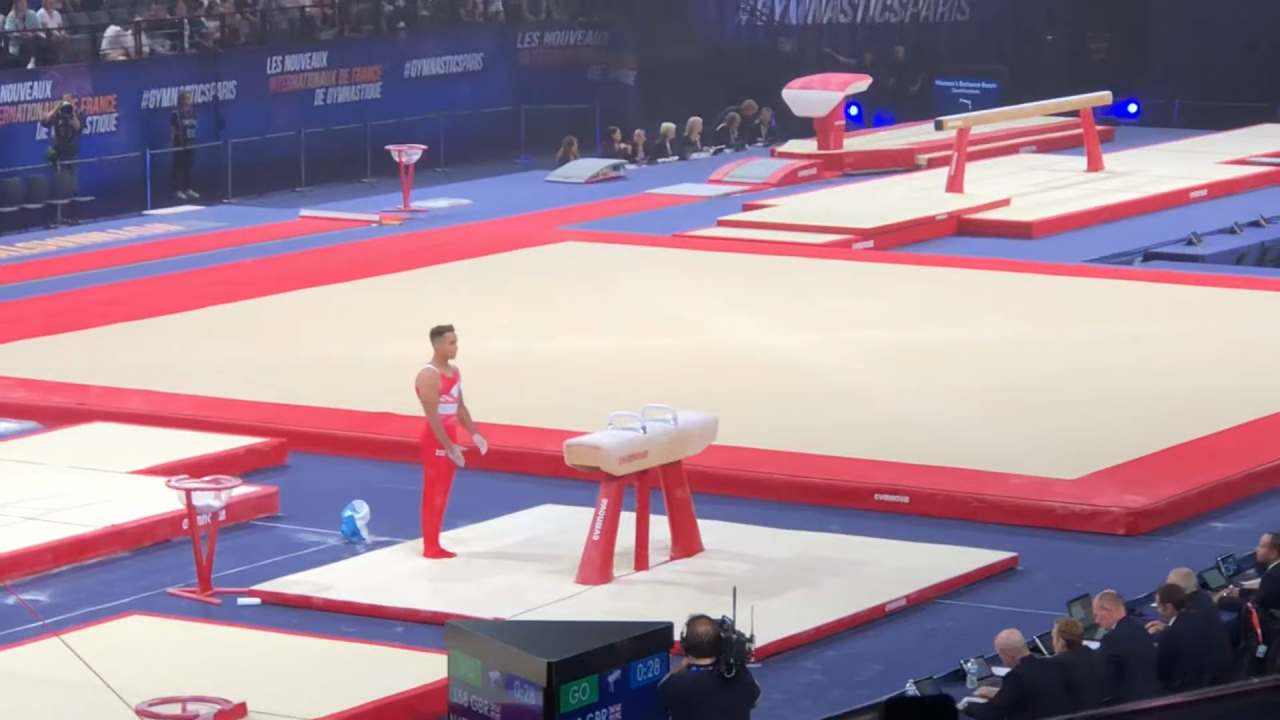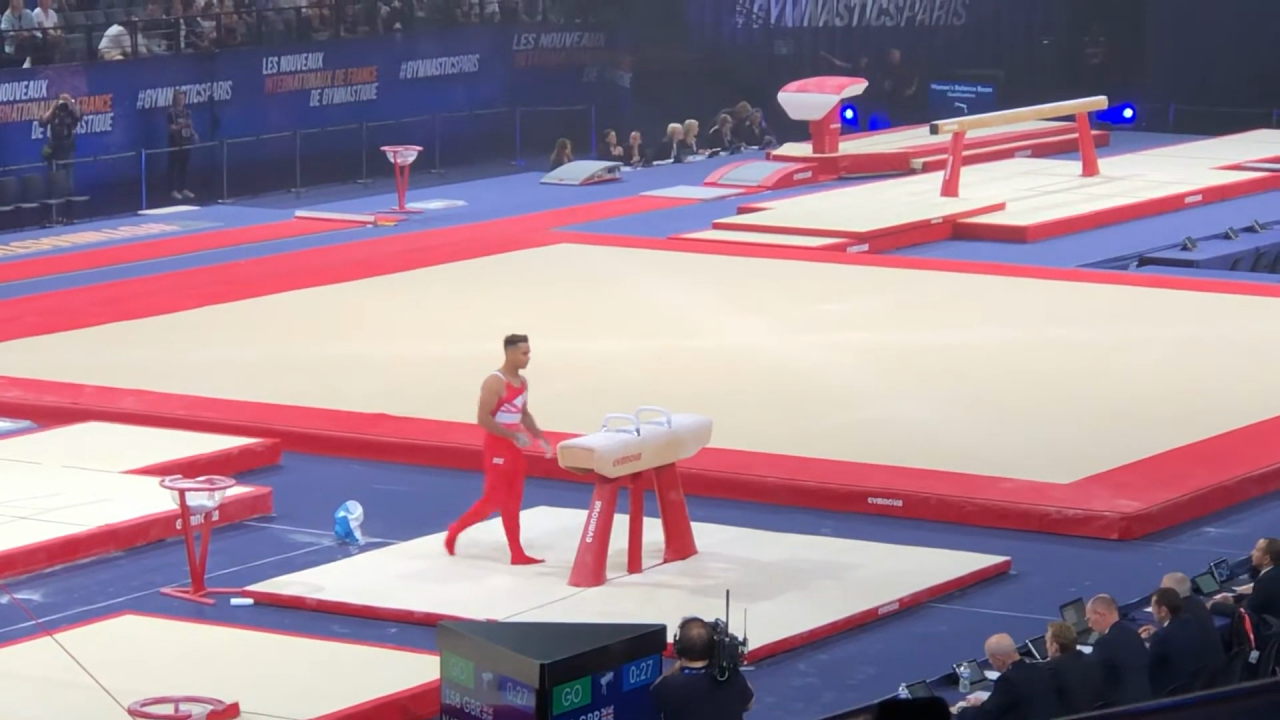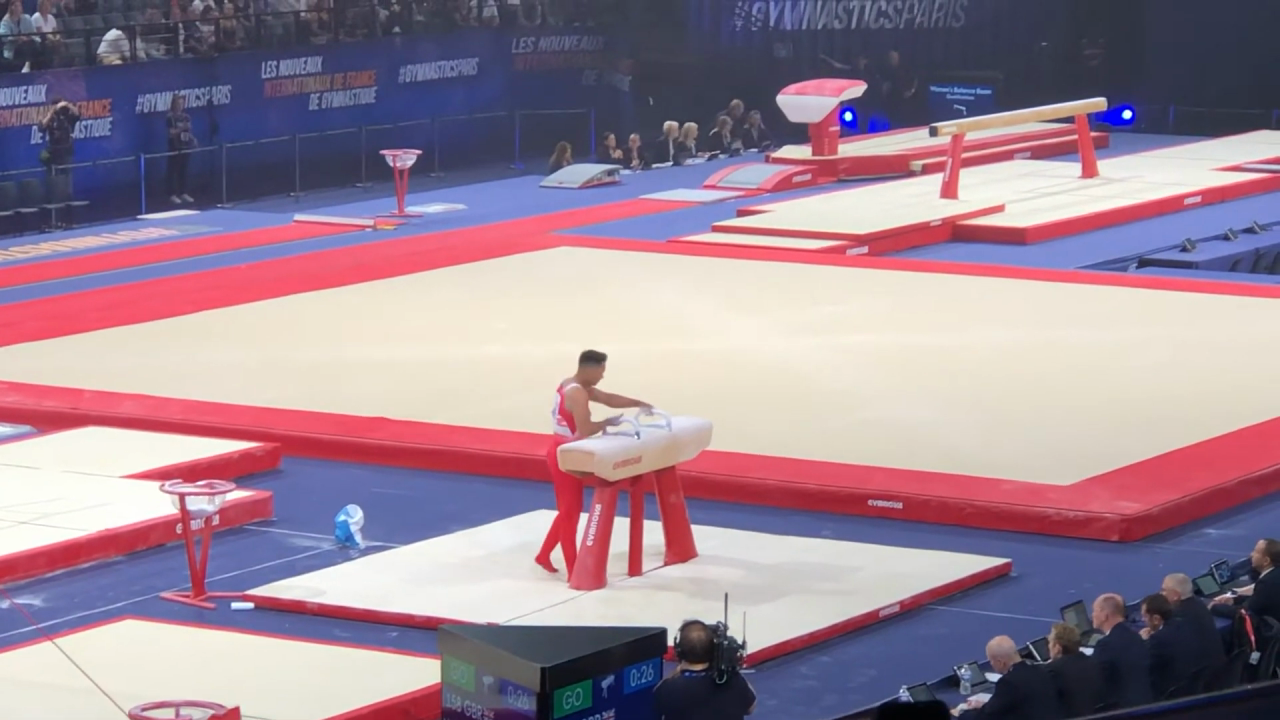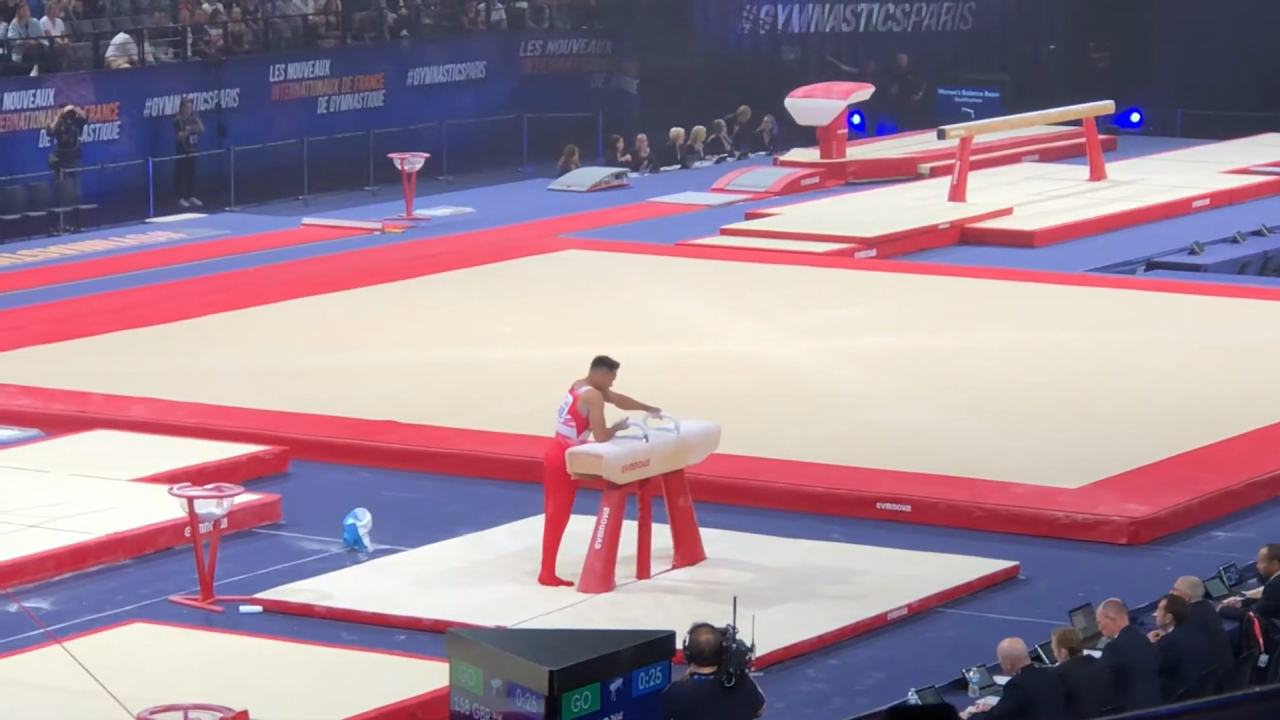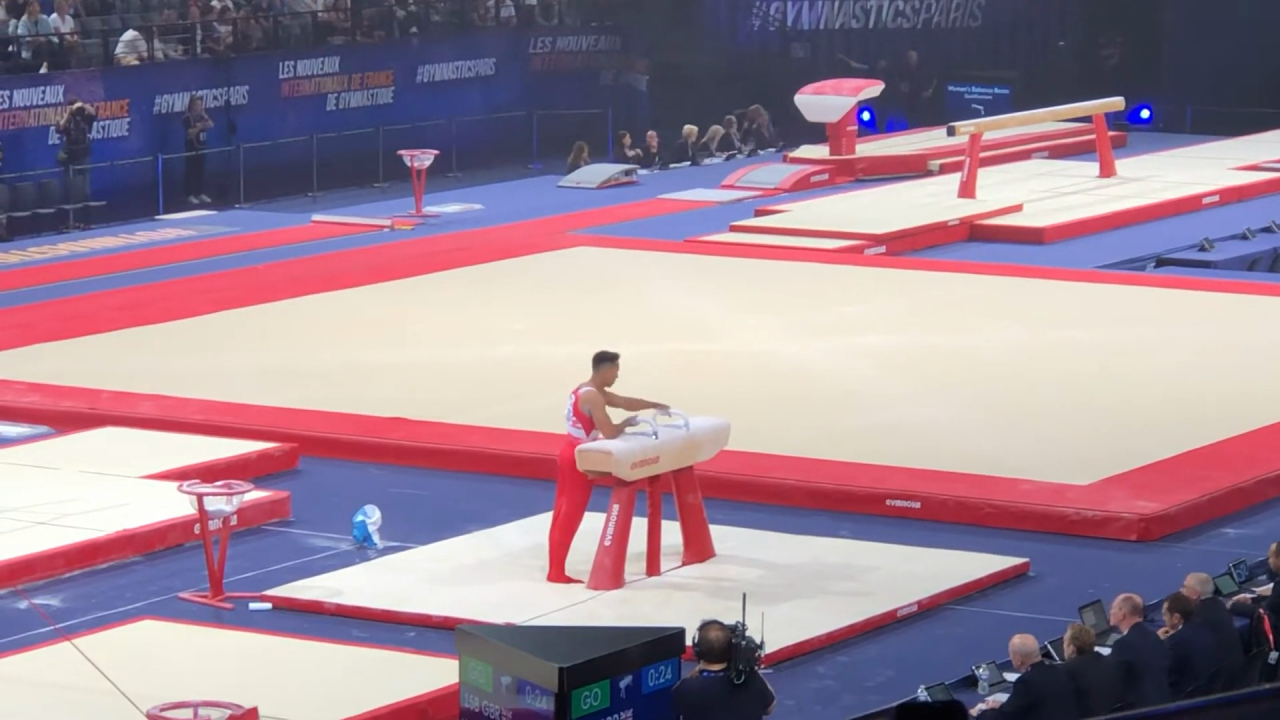
dt=1s
person 1, frame 1
left shoulder: (454, 372)
right shoulder: (428, 375)
right elbow: (432, 415)
left wrist: (474, 433)
right wrist: (449, 447)
left hip: (450, 437)
right hip: (436, 439)
left knee: (443, 494)
right knee: (433, 493)
left ankle: (435, 543)
right ankle: (430, 546)
person 1, frame 2
left shoulder: (522, 381)
right shoulder: (495, 382)
right elbow: (484, 419)
left wrist: (539, 436)
right wrist: (513, 436)
left hip: (515, 447)
right hip: (498, 447)
left knee: (513, 502)
right knee: (494, 501)
left ankle: (517, 554)
right ankle: (455, 530)
person 1, frame 3
left shoulder: (570, 385)
right shoulder: (577, 393)
left elbow: (607, 398)
right elbow: (586, 430)
left wrist: (639, 404)
right wrist: (608, 422)
left knee: (568, 510)
right knee: (570, 512)
left ankle: (544, 555)
right ankle: (573, 571)
person 1, frame 4
left shoulder: (579, 386)
right shoulder: (594, 396)
left elbow: (617, 399)
right elbow: (601, 436)
left wrist: (648, 409)
right wrist: (618, 427)
left hip: (555, 454)
right hip: (564, 460)
left knee: (554, 516)
right knee: (558, 518)
left ankle: (547, 571)
right ankle: (548, 574)
person 1, frame 5
left shoulder: (586, 390)
right shoulder: (593, 397)
left elbow: (624, 402)
right elbow: (609, 433)
left wrist: (656, 406)
right wrist: (627, 423)
left hip: (569, 455)
right hip: (578, 460)
left knee: (562, 514)
right knee: (570, 517)
left ankle: (555, 569)
right ankle: (557, 572)
